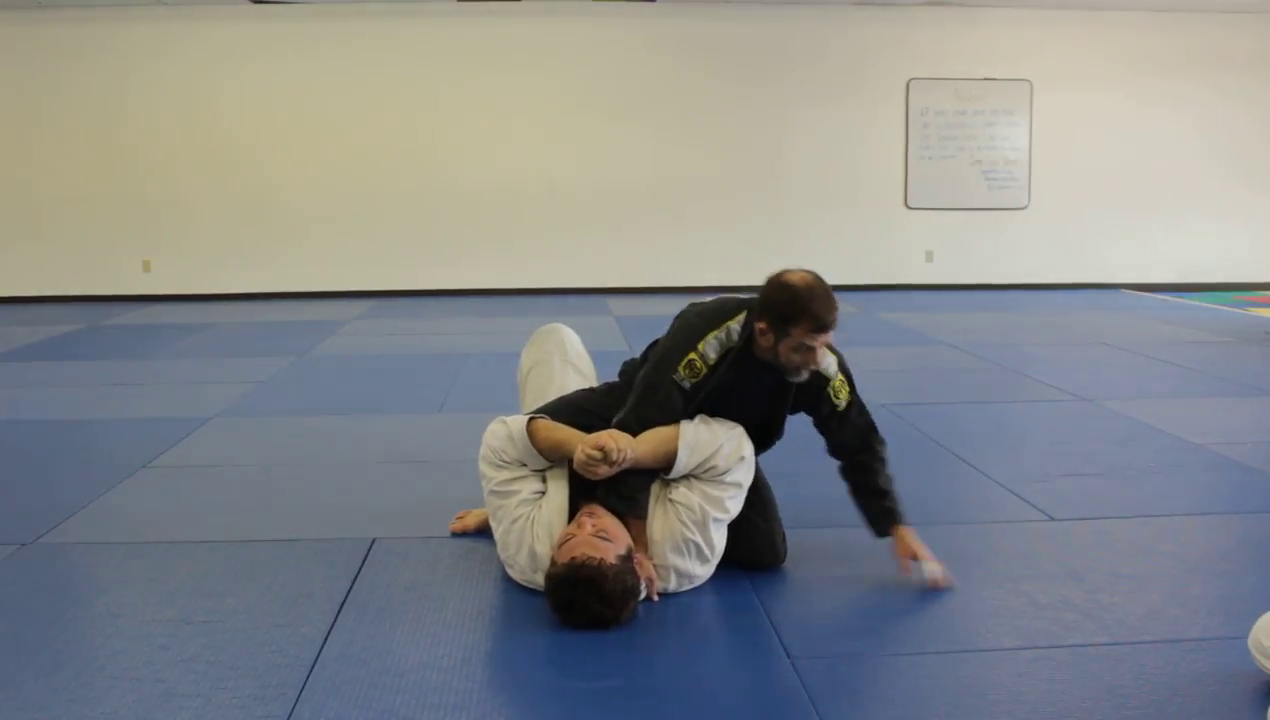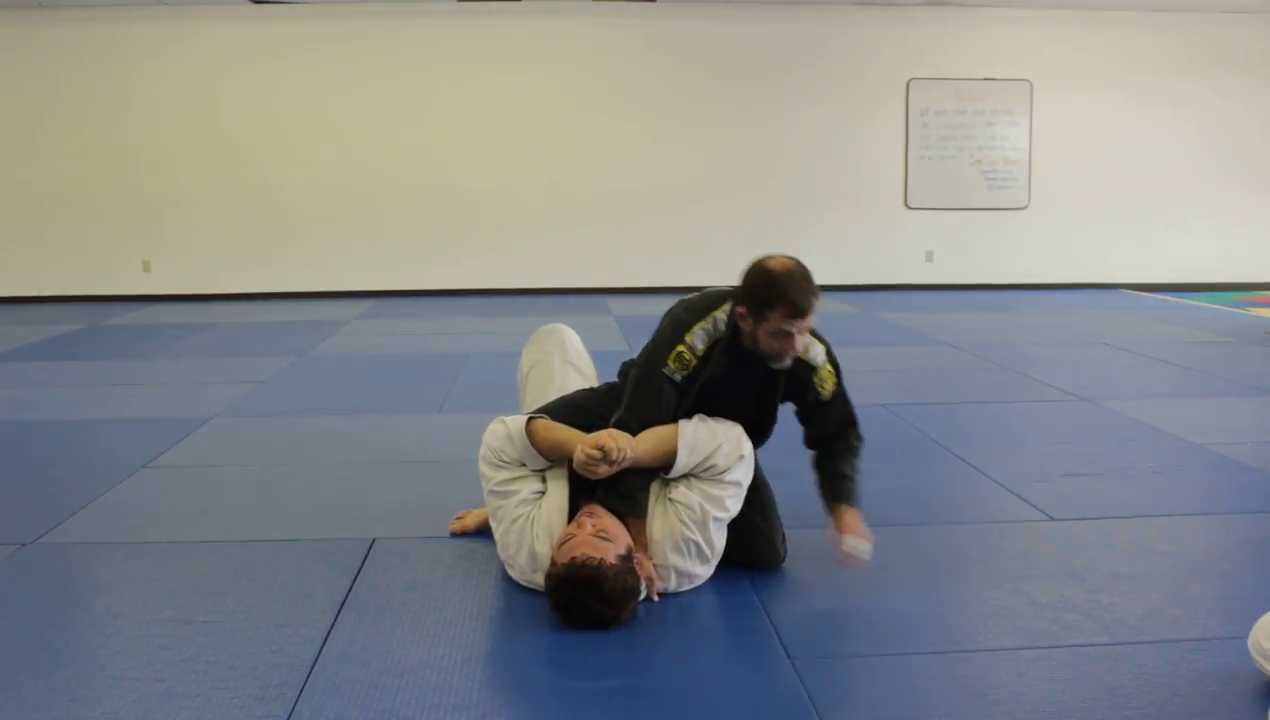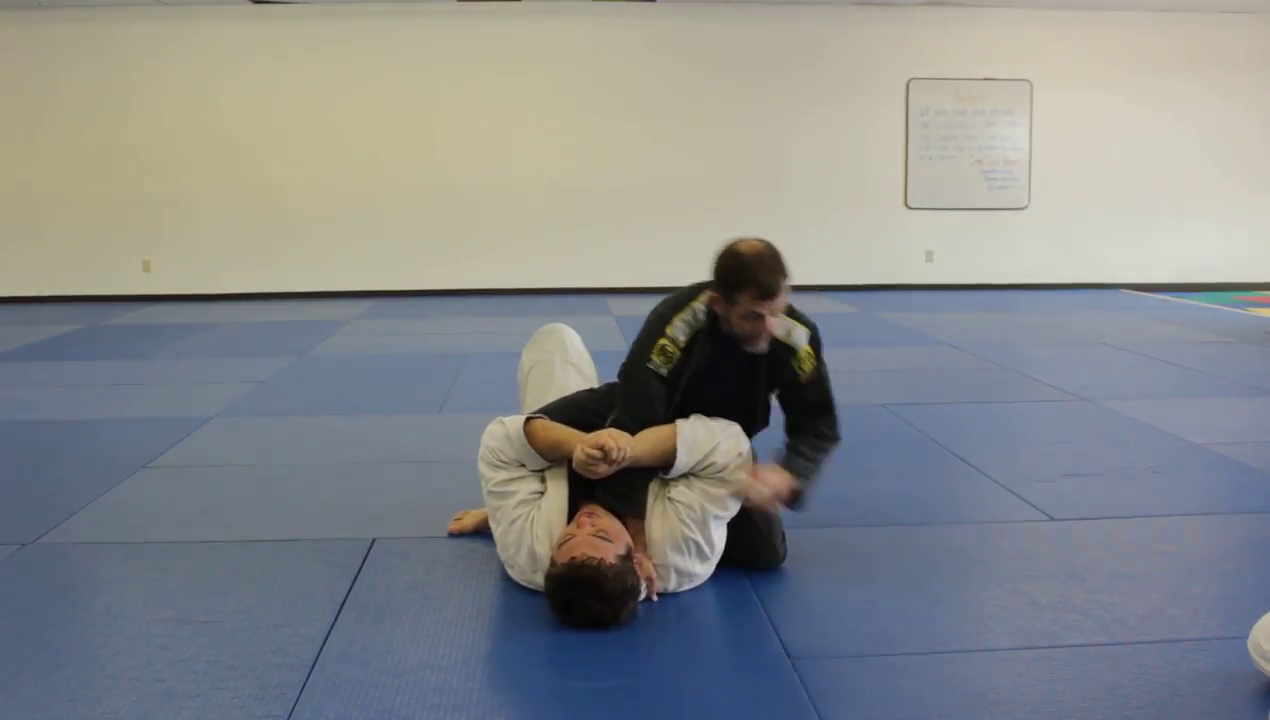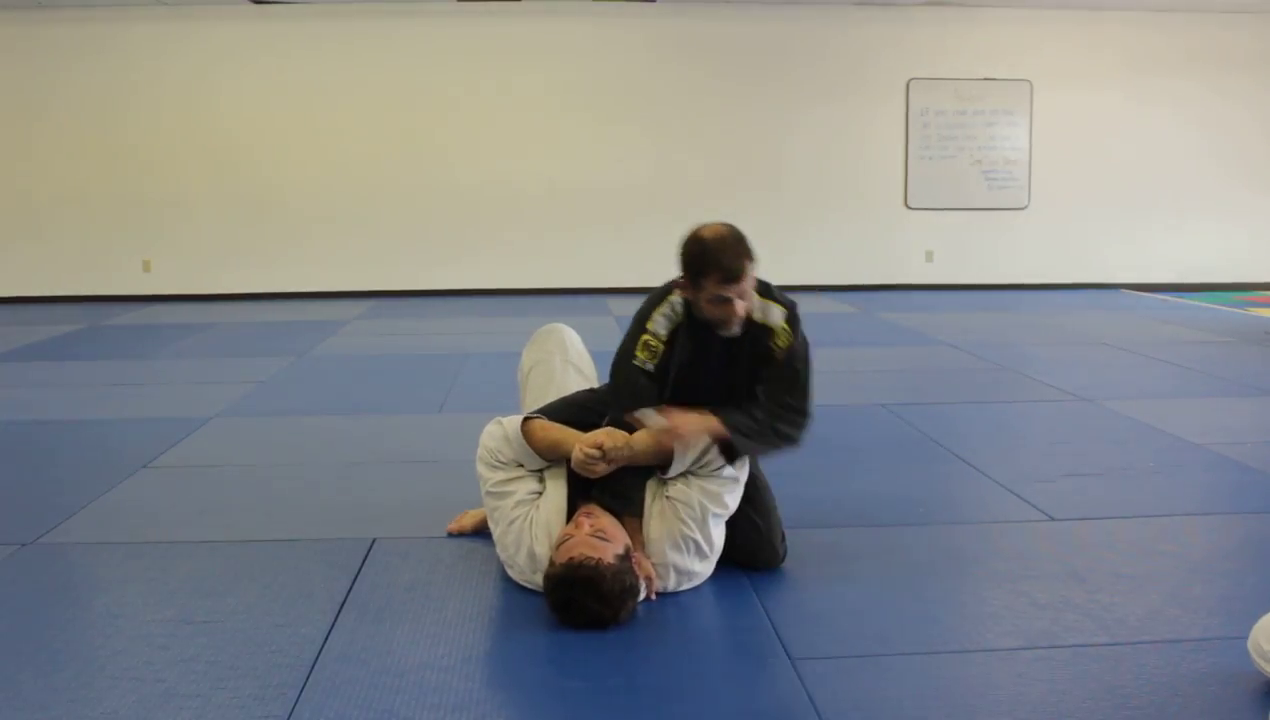
dt=0.1s
person 1, frame 1
left shoulder: (822, 367)
right shoulder: (700, 336)
left elbow: (858, 448)
right elbow: (636, 434)
left wrist: (897, 528)
left knee: (764, 554)
person 1, frame 2
left shoulder: (811, 357)
right shoulder: (692, 329)
left elbow: (838, 436)
right elbow: (639, 434)
left wrist: (844, 506)
right hip: (645, 429)
left knee: (765, 553)
person 1, frame 3
left shoulder: (797, 340)
right shoulder: (676, 323)
left elbow: (817, 429)
right elbow: (633, 431)
left wrist: (784, 476)
right hip: (659, 423)
left knee: (764, 553)
person 1, frame 4
left shoulder: (776, 318)
right shoulder: (658, 319)
left elbow: (788, 417)
right elbow: (626, 427)
left wrist: (709, 424)
left hip: (719, 443)
right hip: (649, 420)
left knee: (764, 552)
person 2, frame 1
left shoulder: (527, 552)
right shoulder: (683, 557)
left elbow: (502, 439)
right elbow: (730, 444)
left wrist: (579, 445)
right wrist: (632, 454)
left knee: (554, 337)
person 2, frame 2
left shoulder: (527, 553)
right shoulder: (682, 556)
left elbow: (502, 440)
right elbow: (729, 443)
left wrist: (578, 445)
right wrist: (632, 453)
left knee: (555, 337)
person 2, frame 3
left shoulder: (528, 550)
right shoulder: (683, 559)
left elbow: (500, 441)
right elbow: (728, 442)
left wrist: (578, 445)
right wrist: (629, 454)
left knee: (555, 337)
person 2, frame 4
left shoulder: (526, 550)
right shoulder: (682, 558)
left elbow: (498, 442)
left wrist: (576, 444)
right wrist: (627, 452)
right hip: (647, 471)
left knee: (556, 338)
